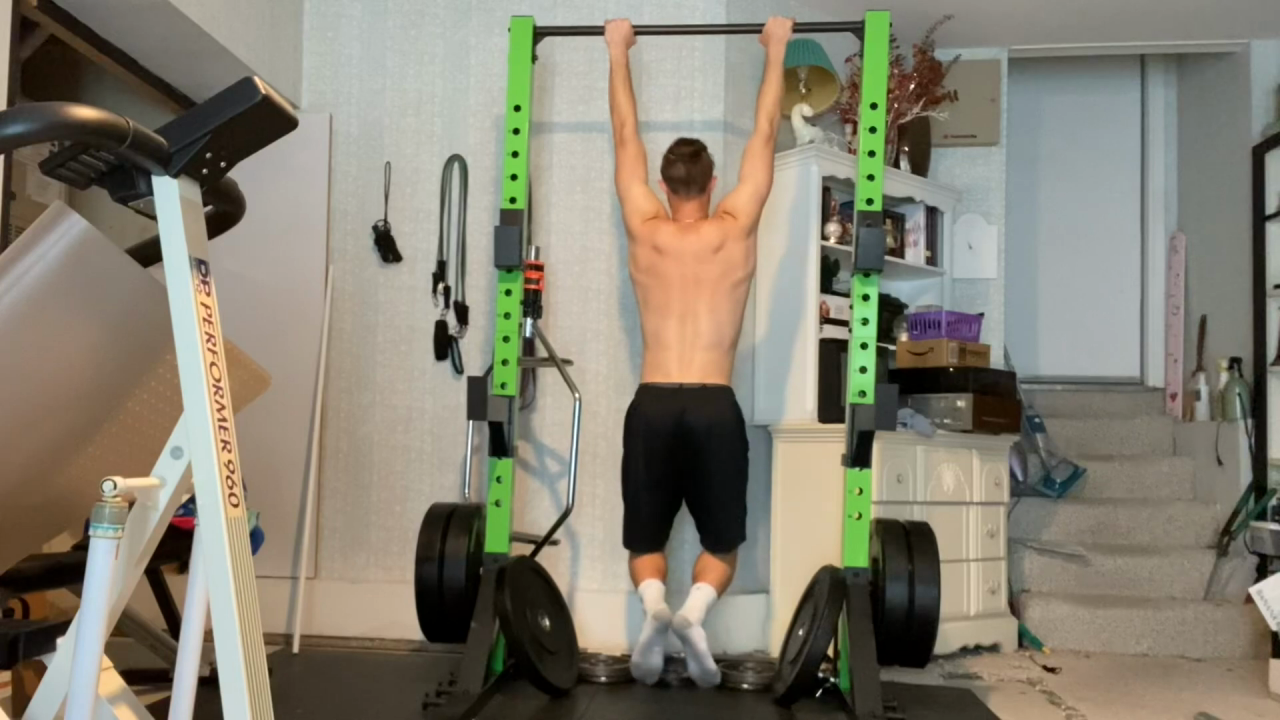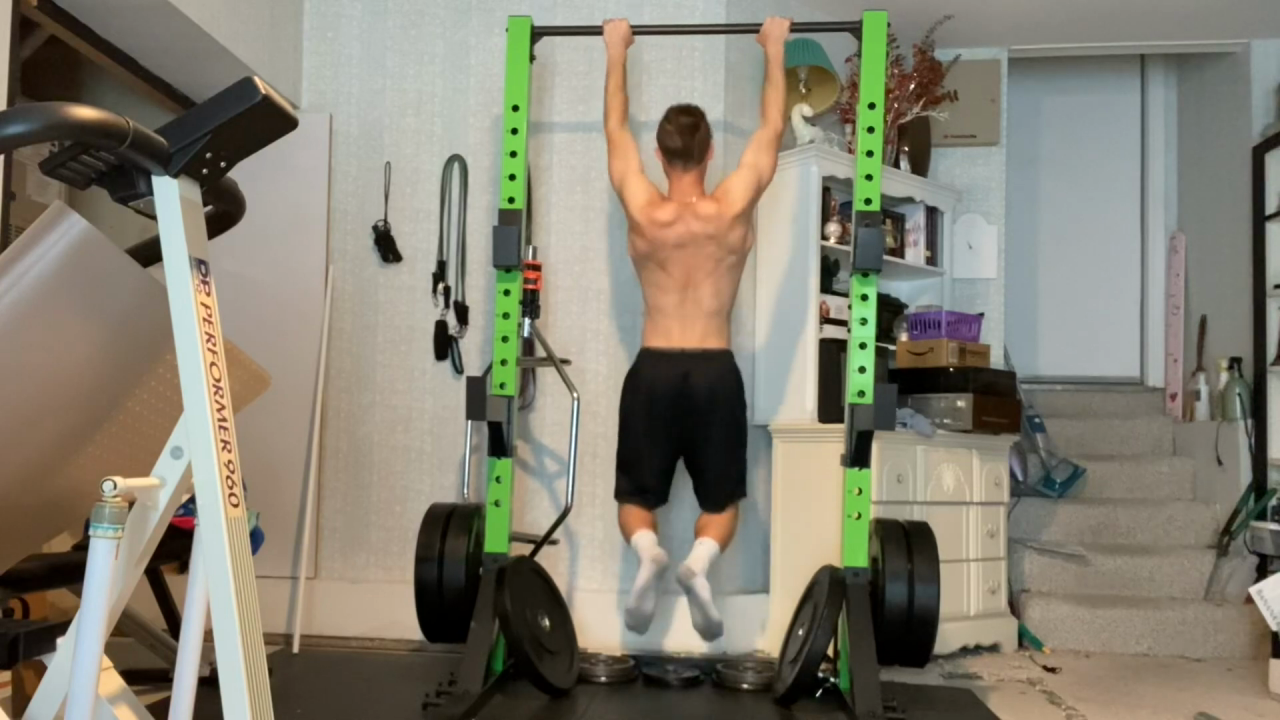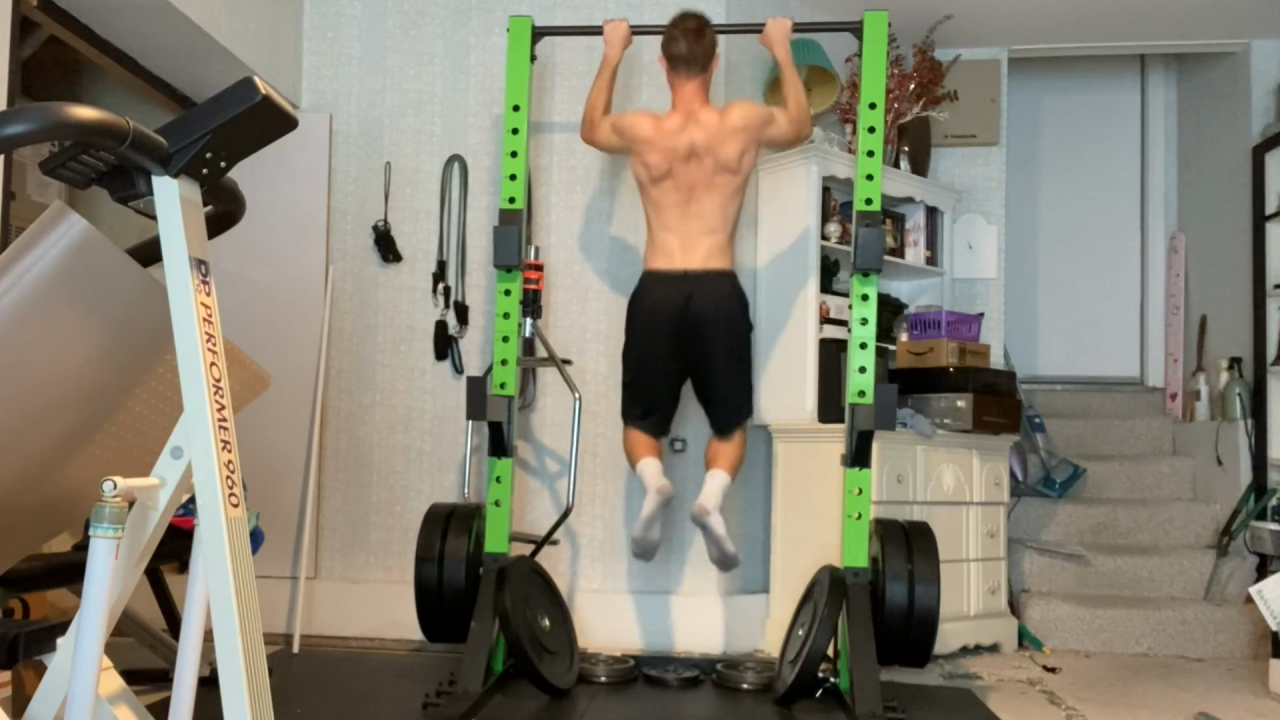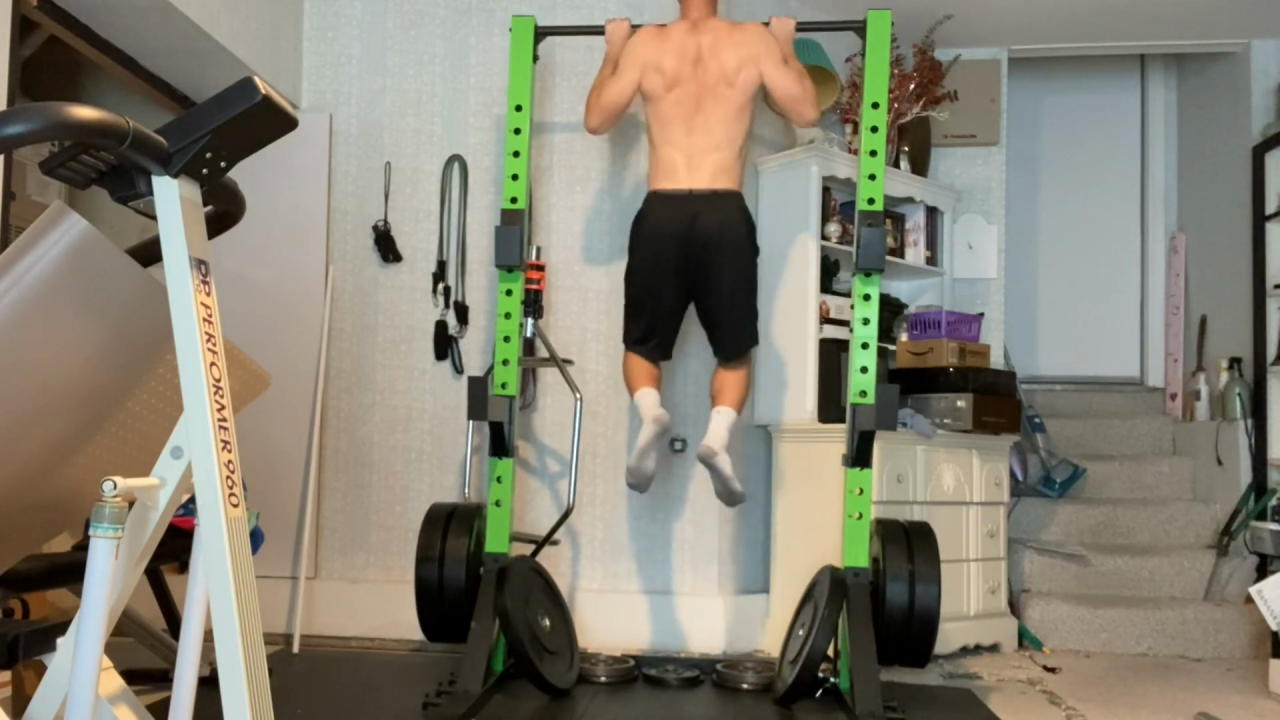
dt=0.4s
person 1, frame 1
left shoulder: (644, 232)
right shoulder: (736, 232)
left elbow: (626, 136)
right elbow: (763, 135)
left wrist: (618, 52)
right wrist: (776, 50)
left hip: (652, 408)
right hip: (715, 410)
left knee: (645, 543)
right knee: (721, 545)
left ankle: (654, 604)
right ankle: (694, 610)
person 1, frame 2
left shoulder: (641, 212)
right shoulder: (734, 209)
left elbow: (614, 129)
right elbow: (773, 129)
left wrist: (616, 51)
right wrist: (774, 51)
left hip: (654, 371)
right hip: (715, 372)
left knee: (635, 496)
right knee: (721, 500)
left ankle: (647, 553)
right ankle: (699, 562)
person 1, frame 3
left shoulder: (639, 130)
right shoulder: (744, 123)
left elbow: (589, 128)
right elbow: (801, 125)
left wrist: (612, 56)
right wrist: (783, 52)
left hip: (657, 293)
right hip: (718, 294)
left knee: (641, 421)
right knee: (729, 424)
left ankle: (653, 481)
right ankle: (711, 497)
person 1, frame 4
left shoulder: (646, 43)
left elbow: (595, 120)
right elbow: (807, 113)
left wrist: (613, 51)
right wrist: (786, 47)
left hip: (661, 216)
right hip: (724, 216)
left knee: (641, 347)
right knee: (734, 353)
left ankle: (650, 412)
right ankle: (718, 435)
